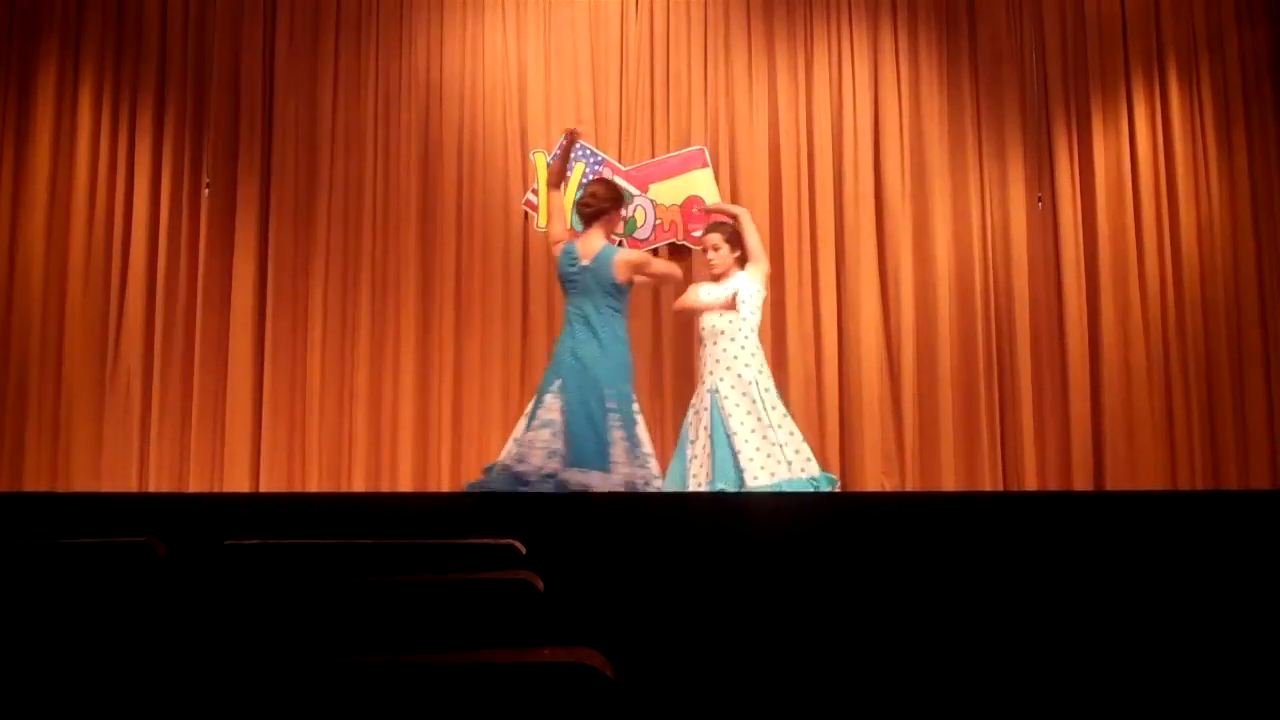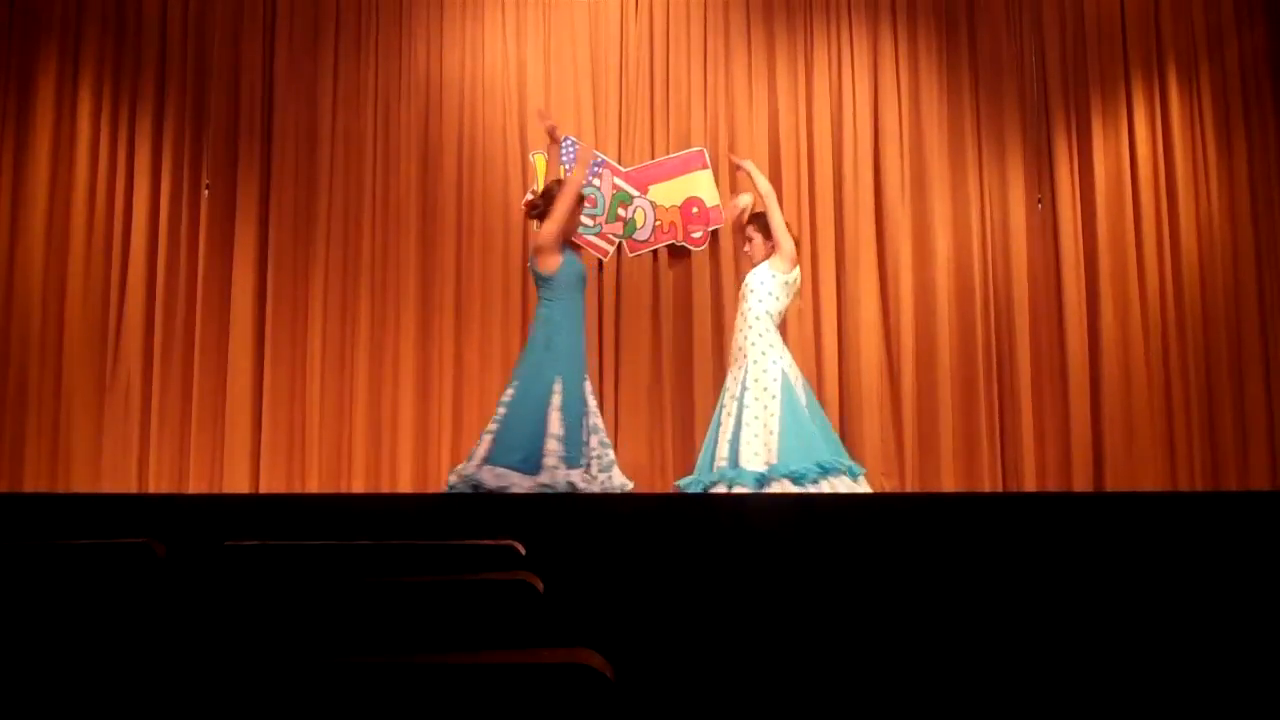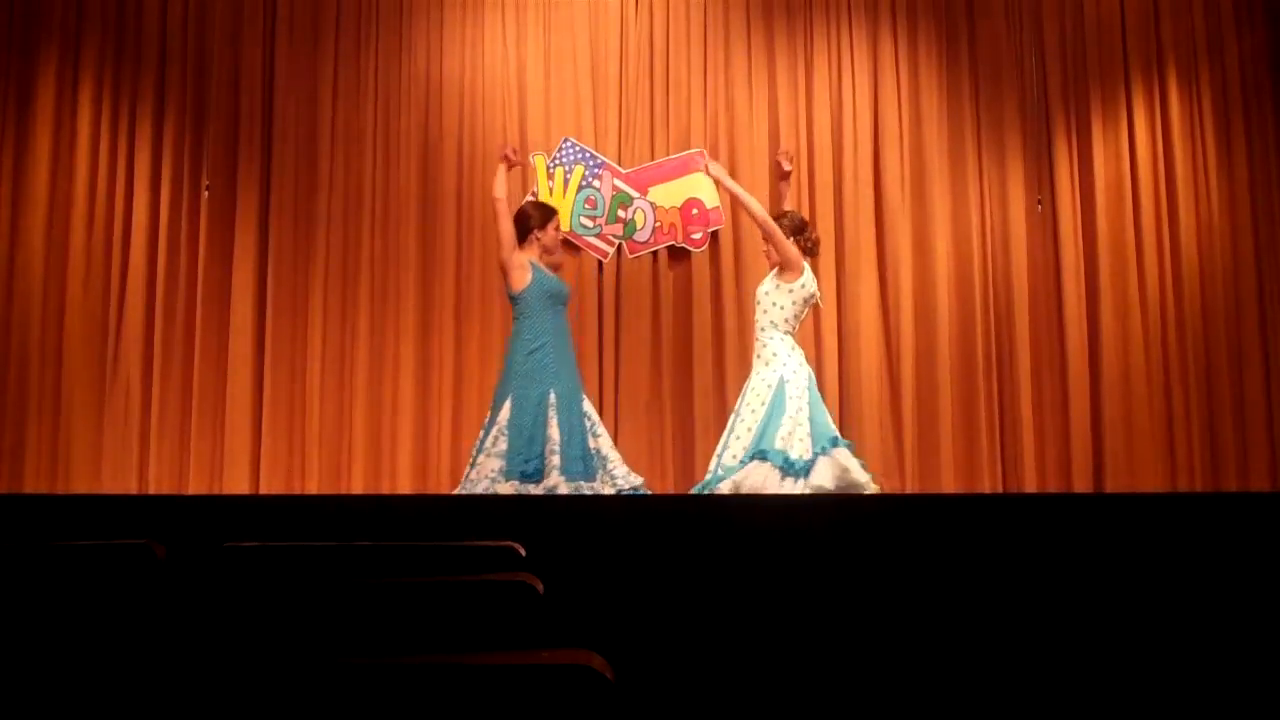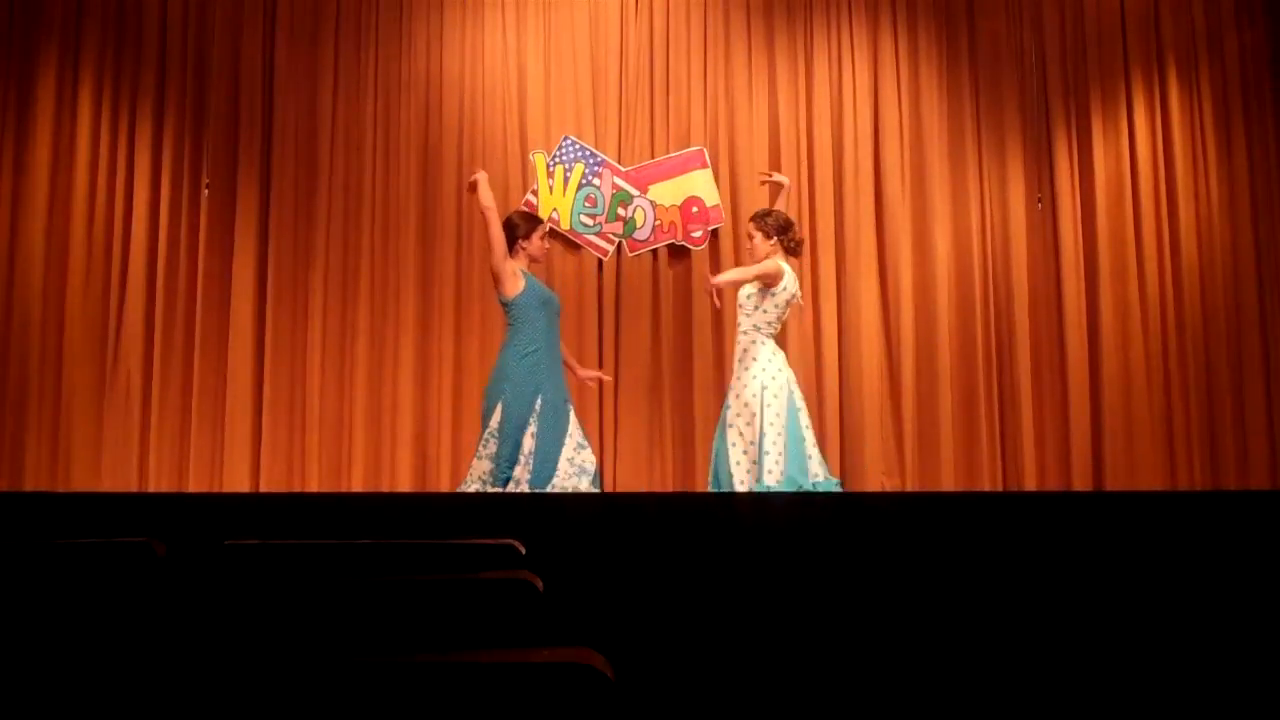
dt=0.4s
person 1, frame 1
left shoulder: (561, 248)
right shoulder: (624, 258)
left elbow: (554, 187)
right elbow: (675, 274)
left wrist: (567, 149)
right wrist: (639, 274)
left hip: (569, 358)
right hip: (609, 362)
left knee: (557, 444)
right knee: (609, 446)
person 1, frame 2
left shoulder: (551, 247)
right shoulder: (546, 246)
left elbow: (561, 194)
right elbow: (571, 188)
left wrist: (553, 143)
right wrist: (583, 158)
left hip: (563, 358)
right hip: (552, 358)
left knee: (569, 440)
right knee: (541, 435)
person 1, frame 3
left shoulder: (542, 269)
right shoulder: (515, 264)
right elbow: (499, 200)
right wrist: (504, 168)
left hip: (557, 379)
right hip: (529, 377)
left knee: (560, 460)
right knee: (523, 459)
person 1, frame 4
left shoulder: (533, 284)
right shoulder: (506, 274)
right elbow: (489, 210)
left wrist: (577, 369)
right wrist: (482, 182)
left hip: (546, 388)
right hip: (518, 384)
left knee: (567, 467)
right knee: (511, 465)
person 2, frame 1
left shoulder: (755, 276)
right shoulder: (701, 290)
left elbow: (743, 214)
right elbow: (680, 304)
left wrist: (719, 209)
right wrist: (716, 302)
left hip: (751, 378)
right hip: (713, 384)
left knee: (769, 456)
right knee: (714, 466)
person 2, frame 2
left shoulder: (786, 260)
right shoulder: (765, 271)
left elbow: (771, 198)
right elbow: (744, 225)
left wrist: (749, 168)
right wrist: (742, 206)
left hip: (767, 363)
right hip: (748, 367)
left knee: (768, 446)
right knee: (747, 448)
person 2, frame 3
left shoulder: (794, 267)
right shoulder: (794, 271)
left elbow: (764, 219)
right elbow: (784, 224)
left wrist: (723, 178)
right wrist: (784, 182)
left hip: (780, 369)
right hip: (774, 369)
left knee: (766, 450)
person 2, frame 4
left shoulder: (775, 269)
right shoulder: (779, 271)
left elbow: (751, 270)
right elbow: (776, 222)
left wrist: (723, 279)
right wrist: (784, 189)
left hip: (760, 370)
right hip: (759, 369)
left knee: (765, 461)
right knee: (755, 460)
